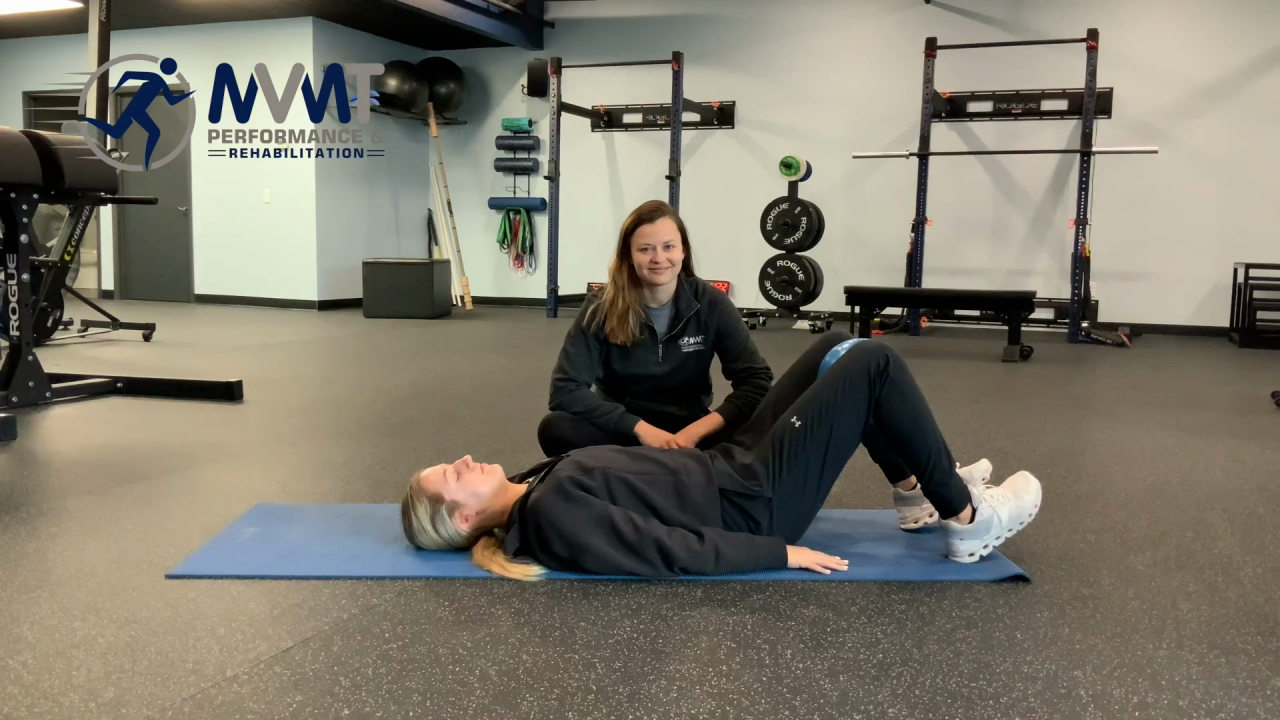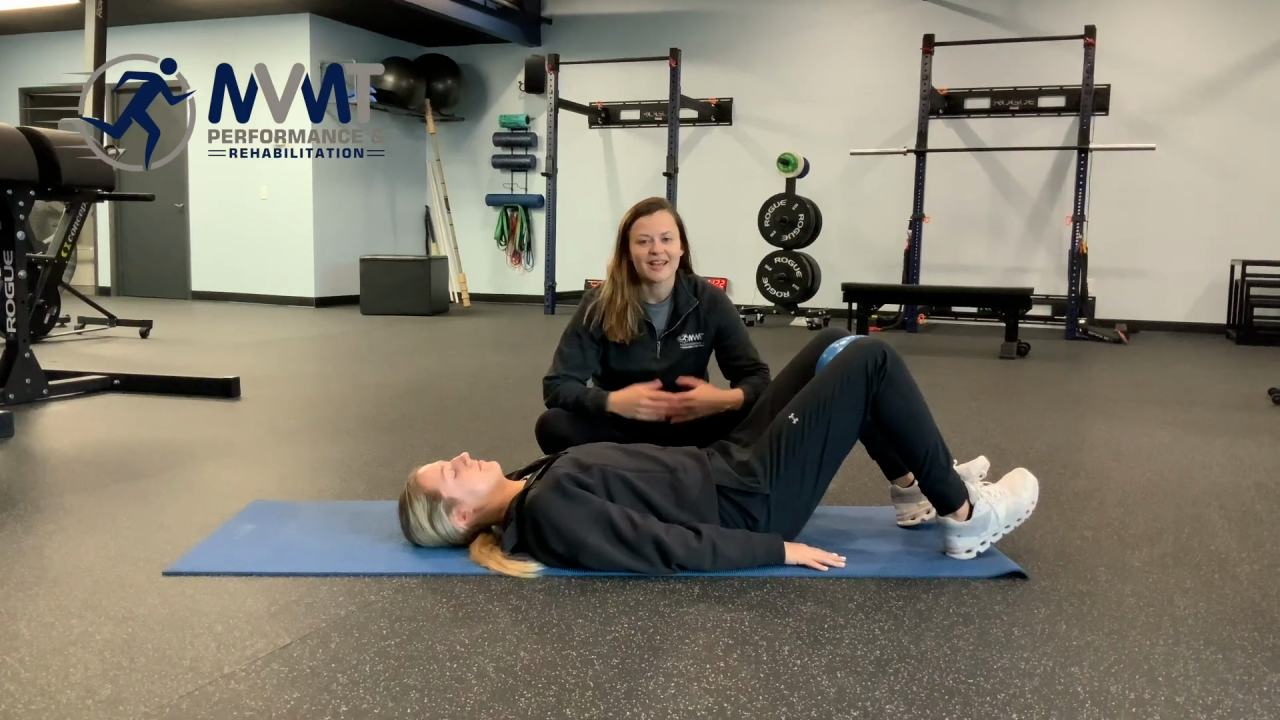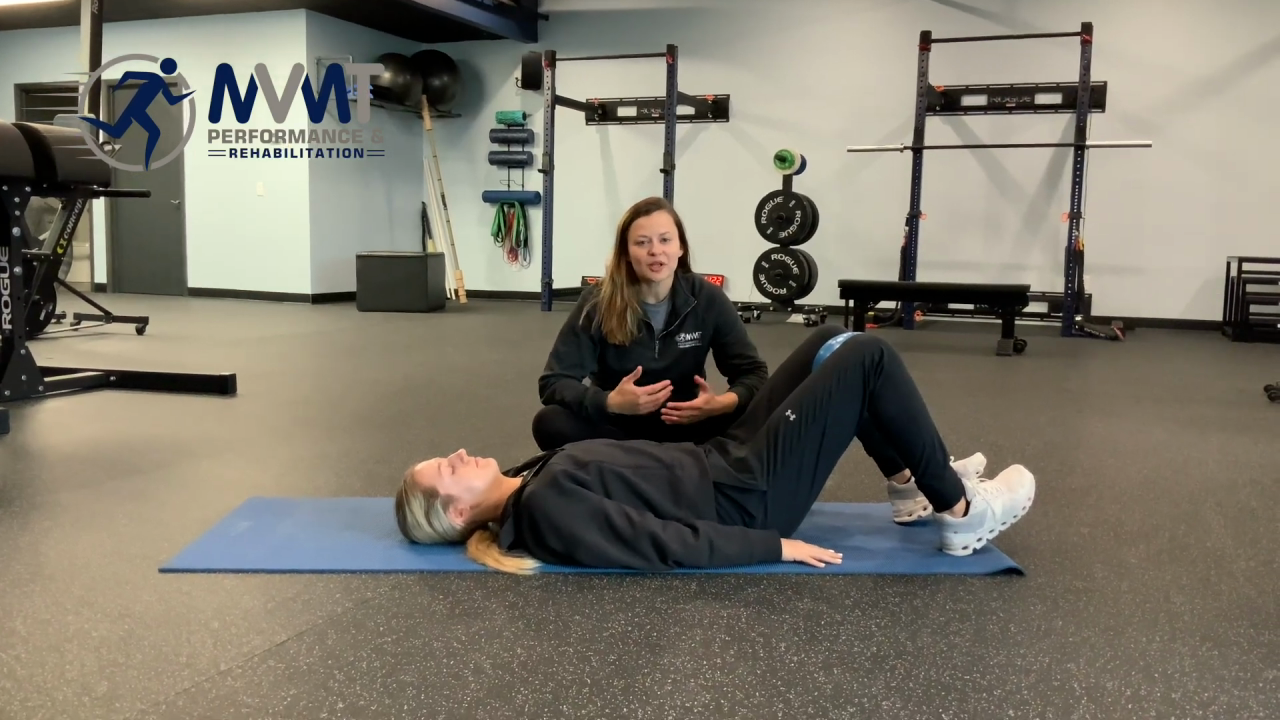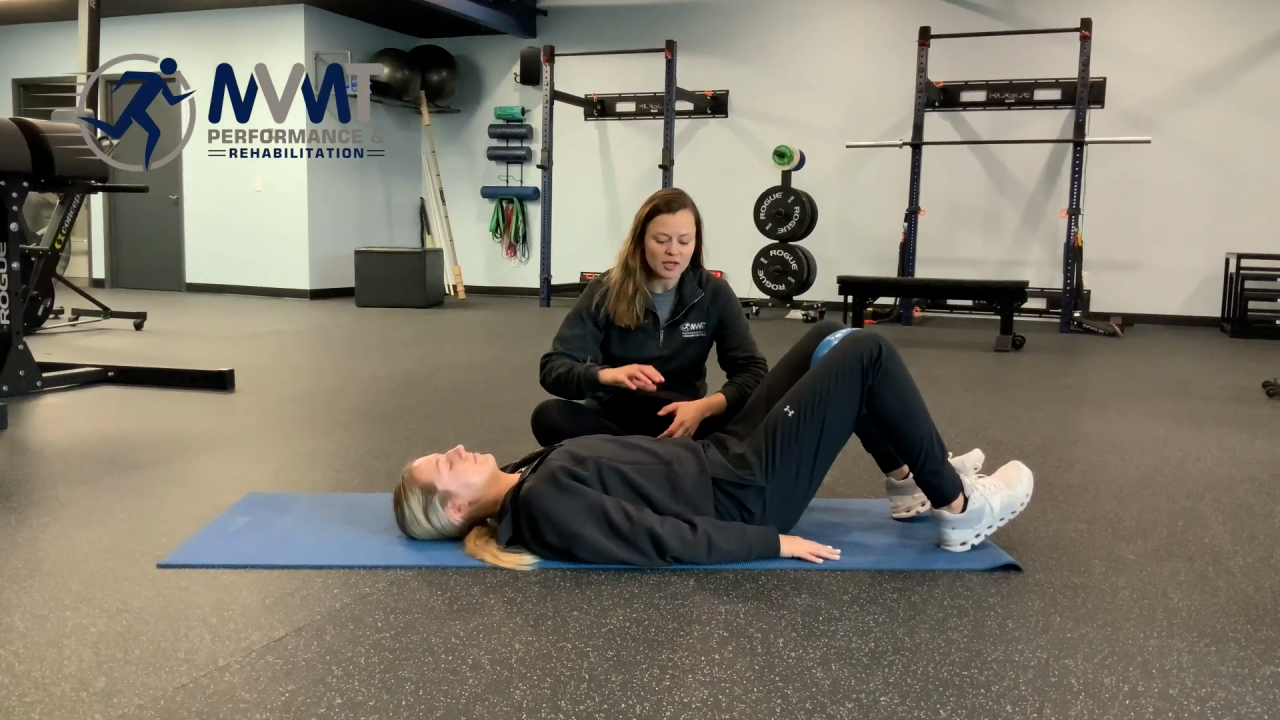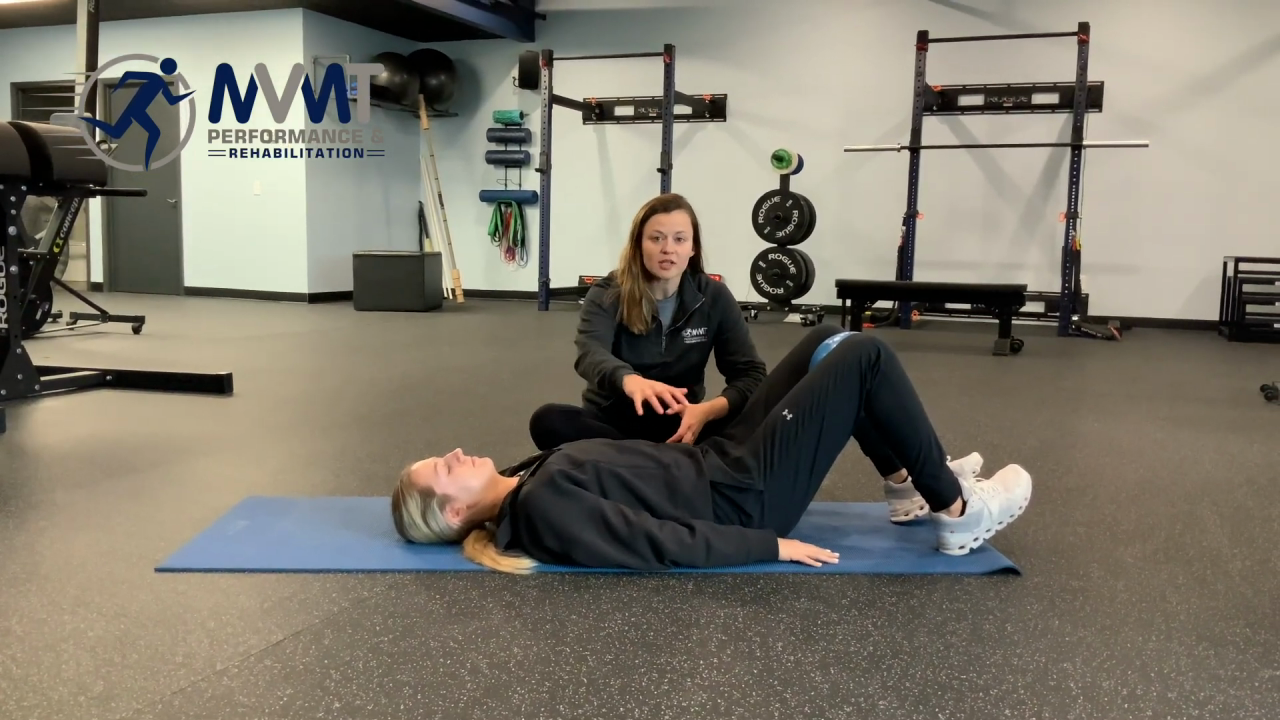
dt=1s
person 1, frame 1
left shoulder: (534, 486)
right shoulder: (551, 515)
right elbow: (675, 550)
right wrist: (782, 552)
left hip: (728, 469)
right hip: (754, 502)
left knee: (841, 347)
right knee: (875, 362)
left ankle: (924, 489)
right ankle: (967, 520)
person 1, frame 2
left shoulder: (535, 481)
right shoulder: (548, 513)
right elbow: (673, 548)
right wrist: (780, 548)
left hip: (726, 466)
right hip: (753, 500)
left knee: (838, 342)
right knee: (872, 360)
left ankle: (921, 487)
right ankle: (964, 515)
person 1, frame 3
left shoulder: (529, 480)
right shoulder: (545, 509)
right elbow: (669, 544)
right wrist: (775, 547)
left hip: (722, 464)
right hip: (749, 498)
left knee: (834, 342)
right knee: (870, 358)
left ankle: (916, 485)
right ankle: (961, 513)
person 1, frame 4
left shoulder: (528, 476)
right shoulder: (543, 505)
right elbow: (667, 540)
right wrist: (774, 542)
left hip: (722, 460)
right hip: (747, 494)
left knee: (832, 336)
right knee: (867, 353)
left ankle: (914, 479)
right ankle: (958, 509)
person 1, frame 5
left shoulder: (527, 479)
right shoulder: (542, 508)
right elbow: (666, 542)
right wrist: (773, 545)
left hip: (720, 464)
right hip: (746, 495)
left knee: (832, 341)
right knee: (866, 356)
left ankle: (914, 483)
right ankle: (958, 512)
person 2, frame 1
left shoulder: (711, 303)
right shoulder: (603, 307)
left elbow: (757, 381)
right elbow: (565, 390)
left wrist: (695, 432)
right wrist: (641, 428)
left hip: (688, 432)
right hip: (624, 431)
right knee: (555, 429)
person 2, frame 2
left shoulder: (709, 301)
right shoulder: (601, 303)
left elbow: (758, 376)
right elbow: (557, 385)
left wrist: (724, 399)
right wrist: (610, 401)
left hip: (687, 429)
right hip: (619, 430)
right knee: (552, 426)
person 2, frame 3
left shoulder: (707, 298)
right shoulder: (599, 301)
left elbow: (755, 374)
right elbow: (553, 383)
left wrist: (718, 404)
right wrist: (609, 401)
left hip: (685, 426)
right hip: (616, 427)
right knee: (549, 423)
person 2, frame 4
left shoulder: (714, 293)
right shoulder: (606, 292)
left elbow: (753, 371)
right elbow: (552, 367)
left wrist: (704, 407)
right wrist: (605, 375)
left hip: (681, 420)
right hip: (614, 419)
right knee: (548, 417)
person 2, frame 5
left shoulder: (713, 297)
right shoulder: (608, 295)
left elbow: (752, 374)
right elbow: (591, 354)
left wrist: (707, 411)
right wrist: (630, 381)
left hip: (680, 426)
right hip: (612, 423)
right knee: (547, 421)
